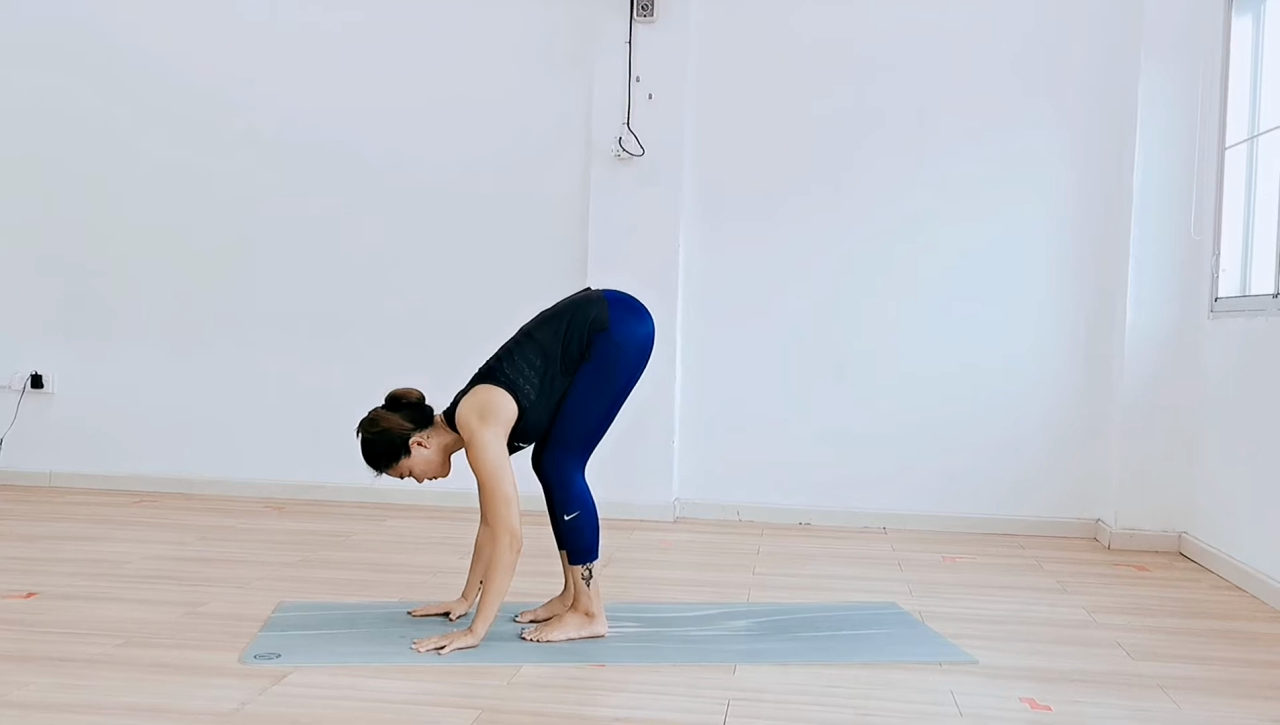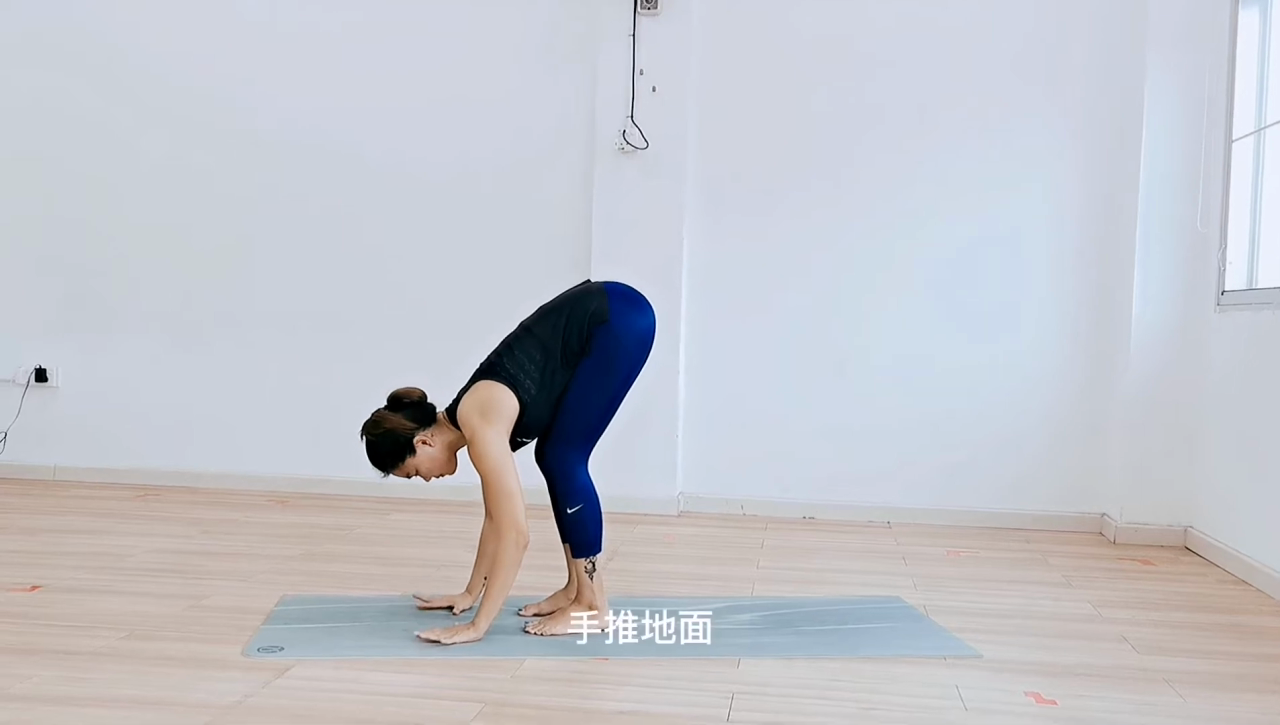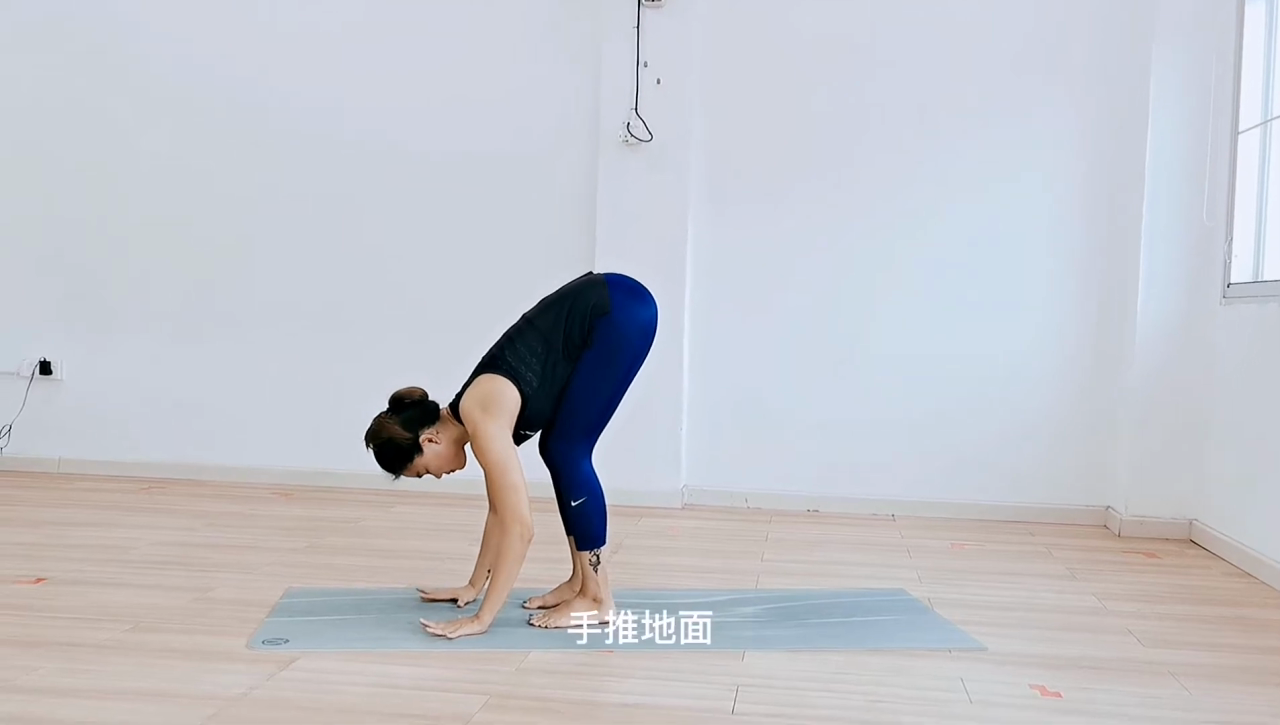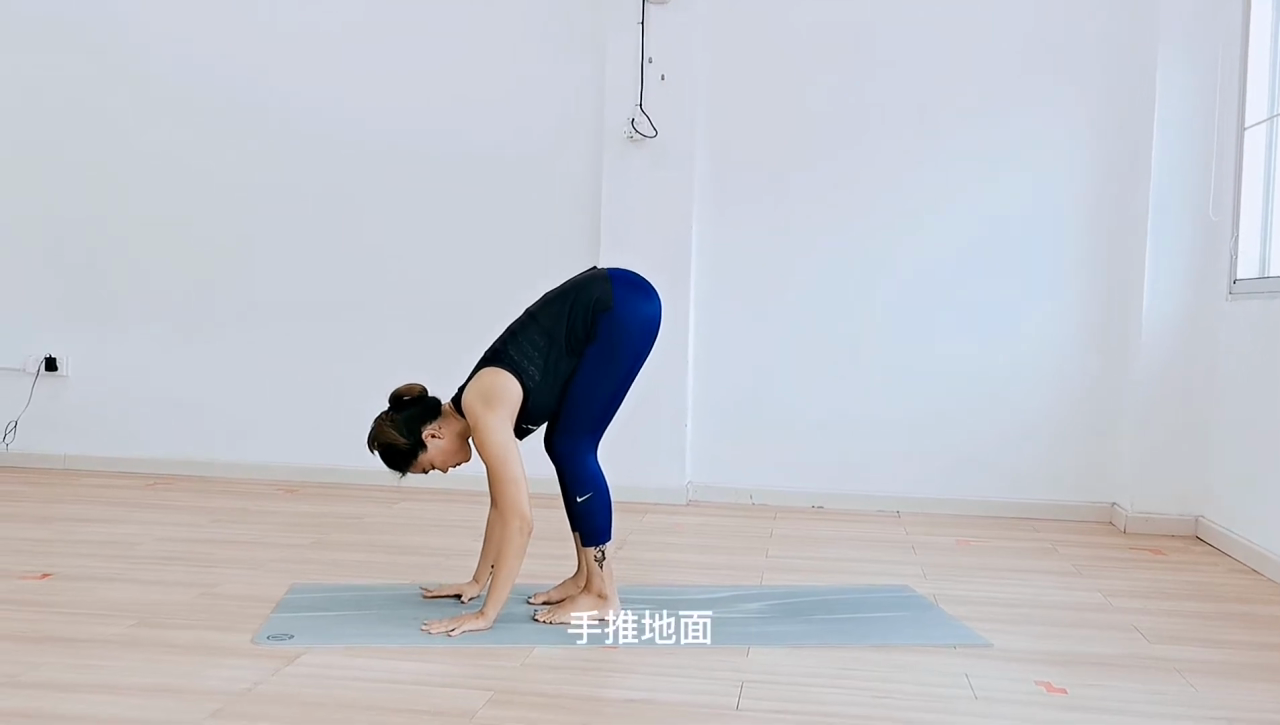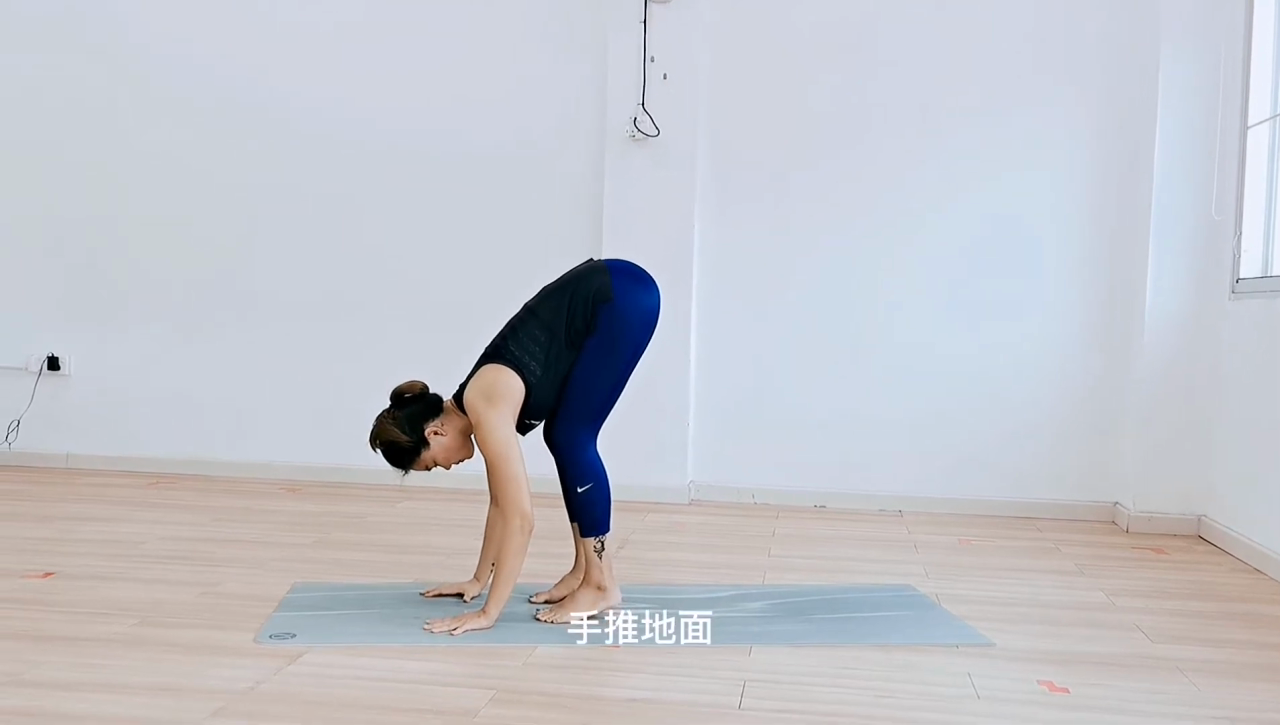
dt=0.4s
person 1, frame 1
left shoulder: (479, 430)
right shoulder: (471, 424)
left elbow: (509, 537)
right elbow: (491, 522)
left wrist: (476, 630)
right wrist: (466, 600)
left hip: (620, 328)
right hip: (598, 328)
left knee: (561, 467)
right knee: (549, 464)
left ankle: (589, 611)
right ankle: (573, 594)
person 1, frame 2
left shoulder: (481, 427)
right shoulder: (473, 419)
left elbow: (515, 534)
right elbow: (497, 518)
left wrist: (478, 626)
right wrist: (470, 593)
left hip: (620, 319)
right hip: (598, 321)
left knee: (563, 460)
right knee: (554, 458)
left ankle: (592, 606)
right ankle: (577, 588)
person 1, frame 3
left shoulder: (483, 422)
right shoulder: (476, 414)
left elbow: (519, 527)
right elbow: (502, 510)
left wrist: (481, 618)
right wrist: (473, 586)
left hip: (622, 311)
right hip: (601, 311)
left knee: (567, 452)
right knee: (557, 450)
left ankle: (597, 597)
right ankle: (581, 580)
person 1, frame 4
left shoulder: (484, 415)
right shoulder: (478, 408)
left elbow: (519, 520)
right elbow: (502, 505)
left wrist: (486, 614)
right wrist: (477, 581)
left hip: (625, 305)
right hip: (603, 306)
left knee: (572, 448)
right knee: (563, 446)
left ankle: (601, 591)
right ankle: (586, 575)
person 1, frame 5
left shoulder: (486, 411)
right shoulder: (480, 406)
left elbow: (519, 518)
right elbow: (501, 502)
left wrist: (488, 613)
right wrist: (479, 580)
left hip: (624, 297)
right hip: (602, 298)
left knee: (571, 439)
right knee: (561, 437)
left ankle: (600, 582)
right ankle: (584, 569)
